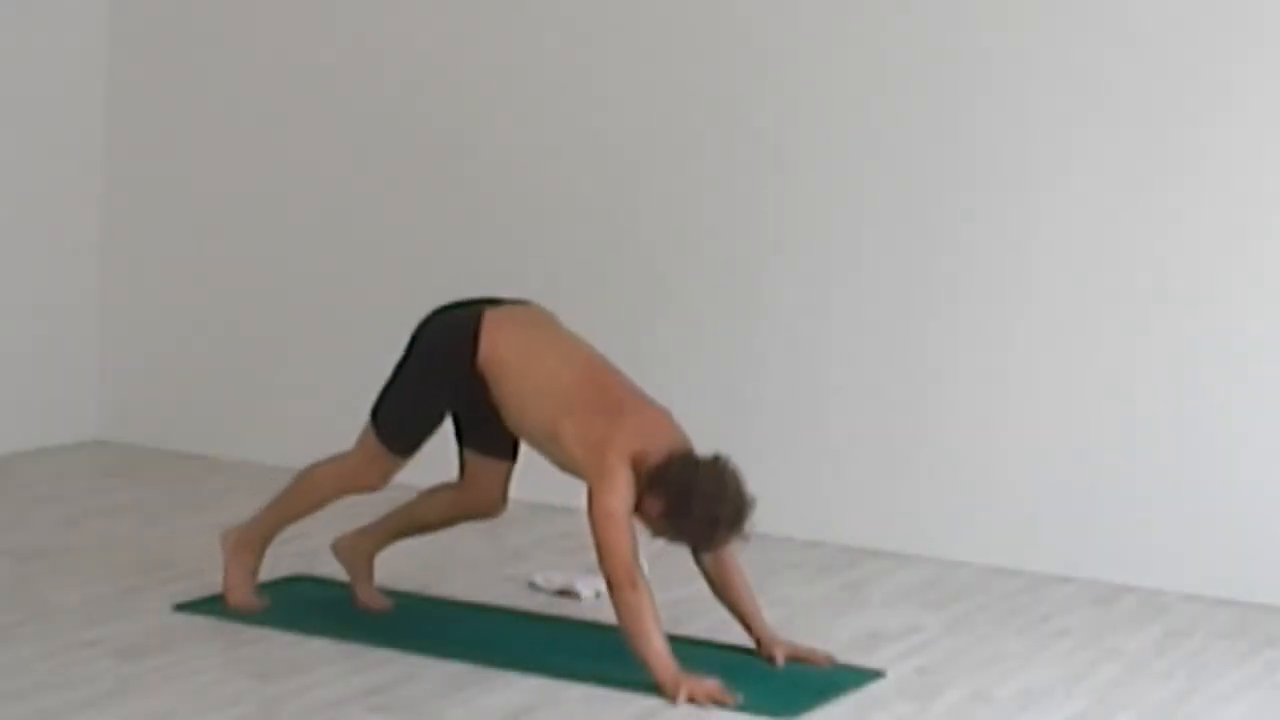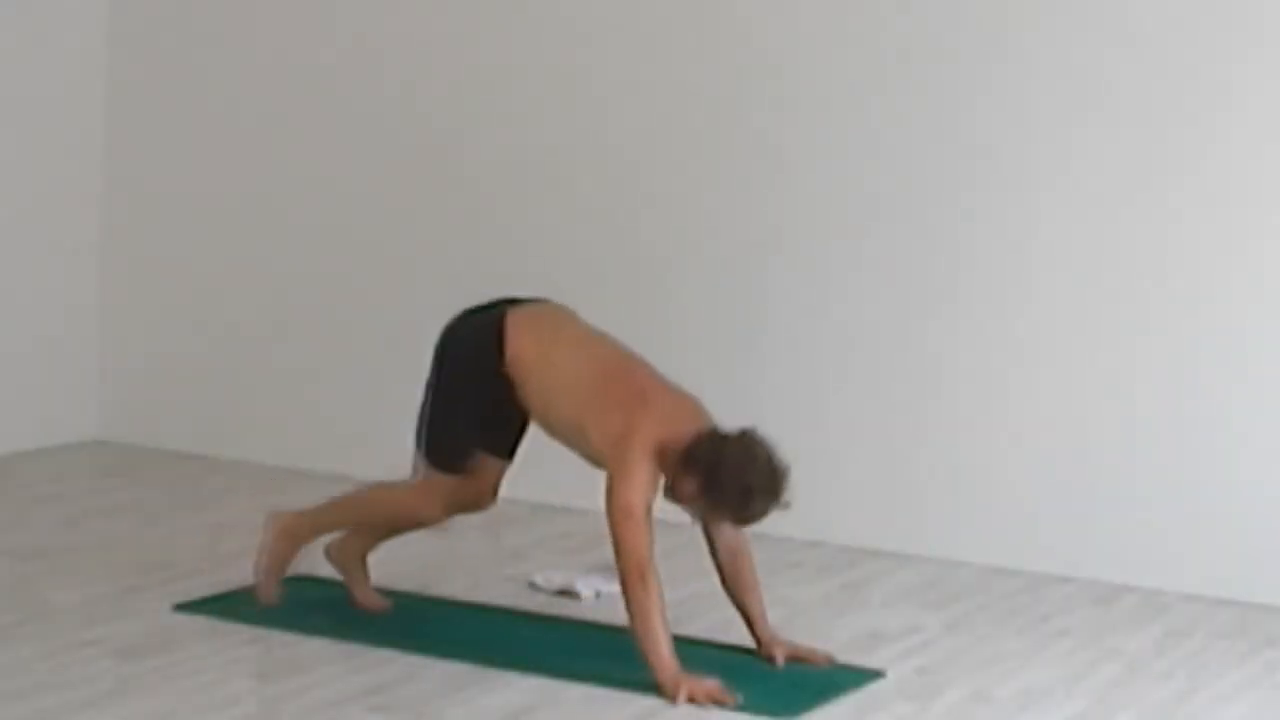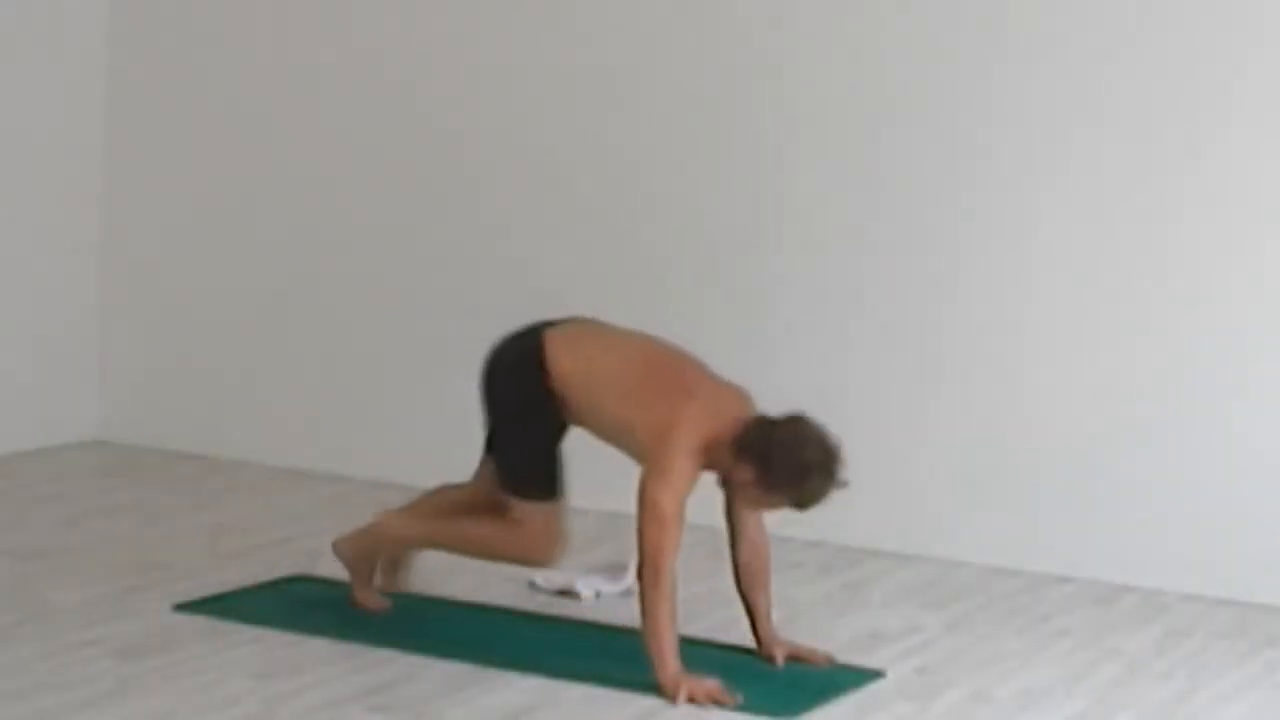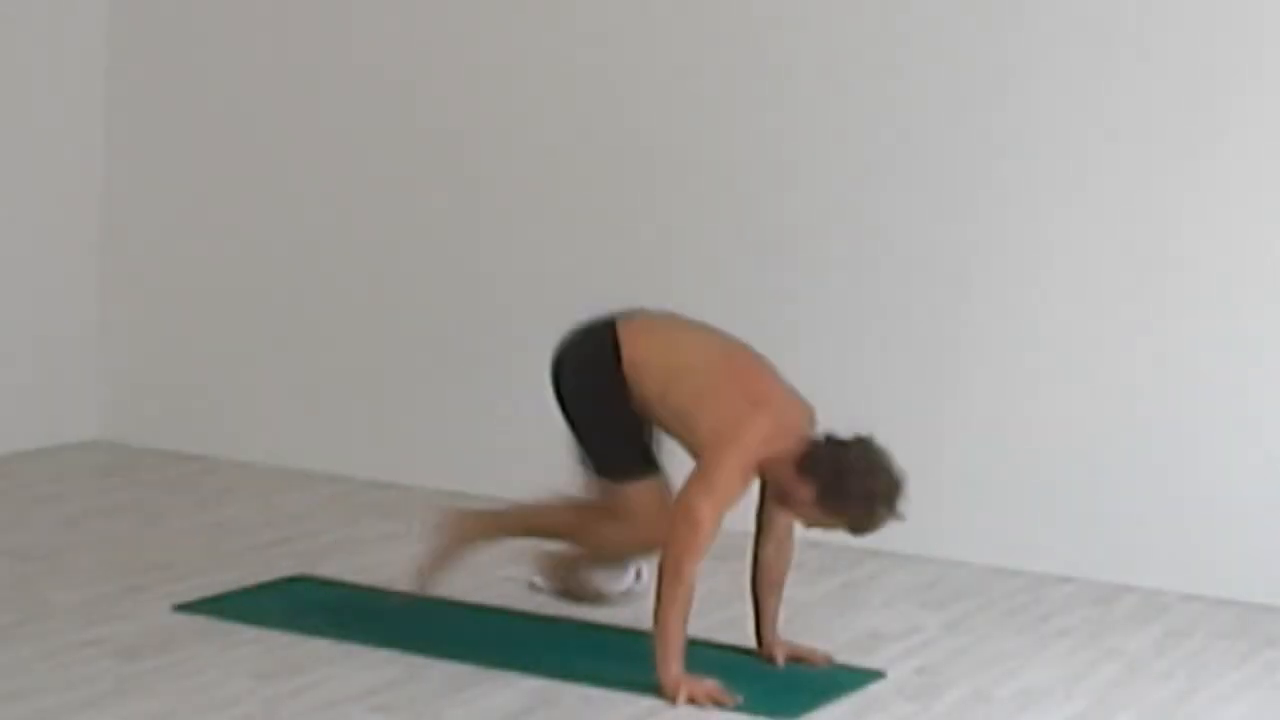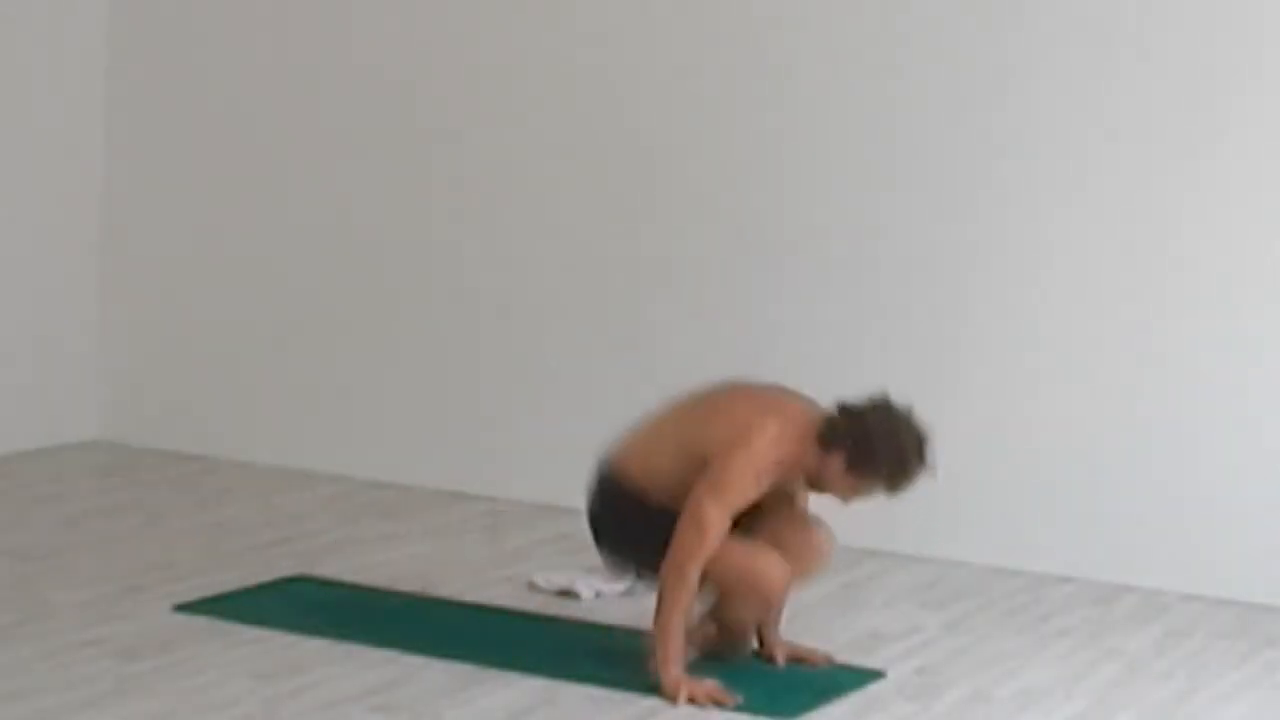
dt=0.3s
person 1, frame 1
left shoulder: (675, 452)
right shoulder: (616, 465)
left elbow: (715, 550)
right elbow: (624, 578)
left wrist: (765, 636)
right wrist: (671, 678)
left hip: (505, 333)
right hip: (459, 341)
left knee: (483, 498)
right knee: (368, 468)
left ankle: (361, 548)
right ankle: (248, 541)
person 1, frame 2
left shoulder: (702, 436)
right shoulder: (639, 452)
left elbow: (729, 541)
right elbow: (637, 572)
left wrist: (766, 635)
right wrist: (671, 676)
left hip: (526, 332)
right hip: (482, 345)
left knee: (476, 491)
right knee: (432, 501)
left ankle: (352, 549)
right ankle: (292, 530)
person 1, frame 3
left shoulder: (746, 426)
right shoulder: (683, 447)
left elbow: (748, 537)
right elbow: (656, 566)
left wrist: (766, 636)
right wrist: (670, 676)
left hip: (557, 358)
right hip: (526, 370)
left knee: (492, 497)
right knee: (540, 544)
left ankle: (364, 546)
right ankle: (402, 536)
person 1, frame 4
left shoulder: (802, 436)
right shoulder: (741, 451)
left elbow: (775, 537)
right elbow: (679, 559)
left wrist: (770, 636)
right wrist: (672, 673)
left hip: (630, 355)
right hip: (595, 360)
left knee: (620, 513)
right knee: (660, 527)
left ankle: (472, 529)
right ankle: (571, 564)
person 1, frame 5
left shoulder: (812, 436)
right shoulder: (757, 450)
left elbow: (784, 530)
right elbow: (684, 564)
left wrist: (770, 636)
right wrist: (670, 674)
left hip: (680, 498)
right hip: (627, 501)
left knee: (813, 542)
right knee: (765, 574)
left ankle: (715, 629)
right ankle: (692, 638)
